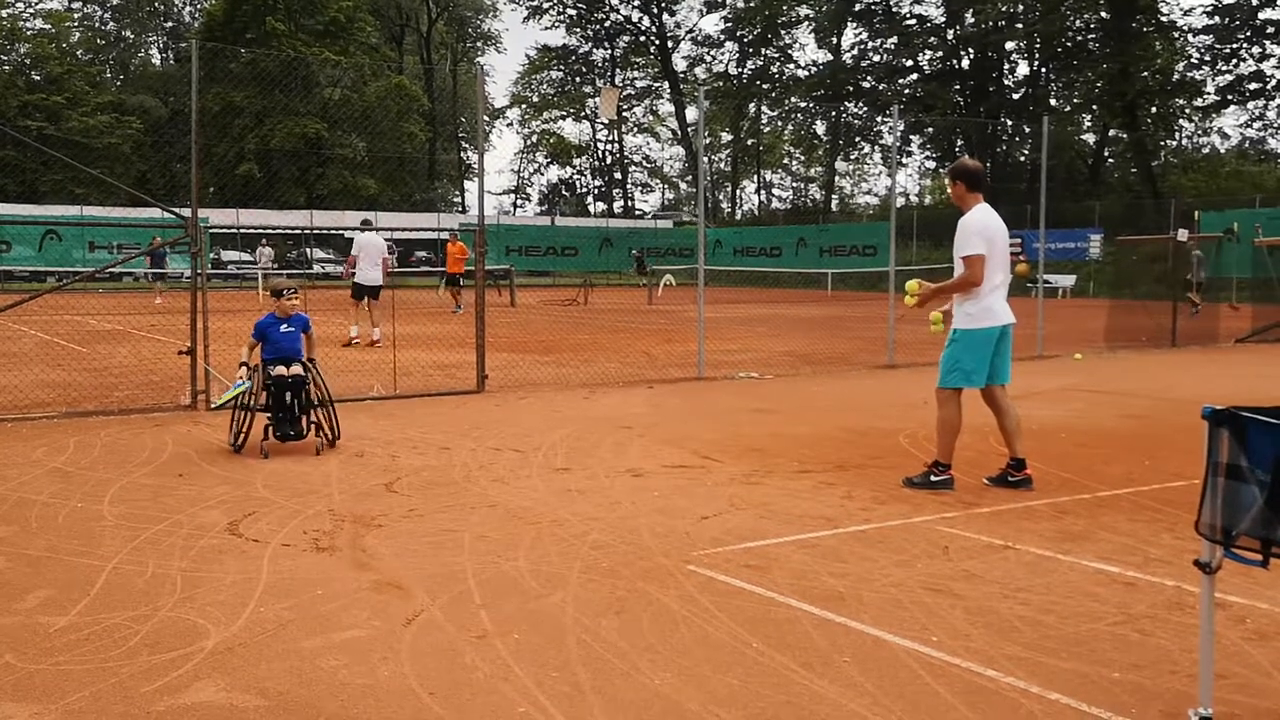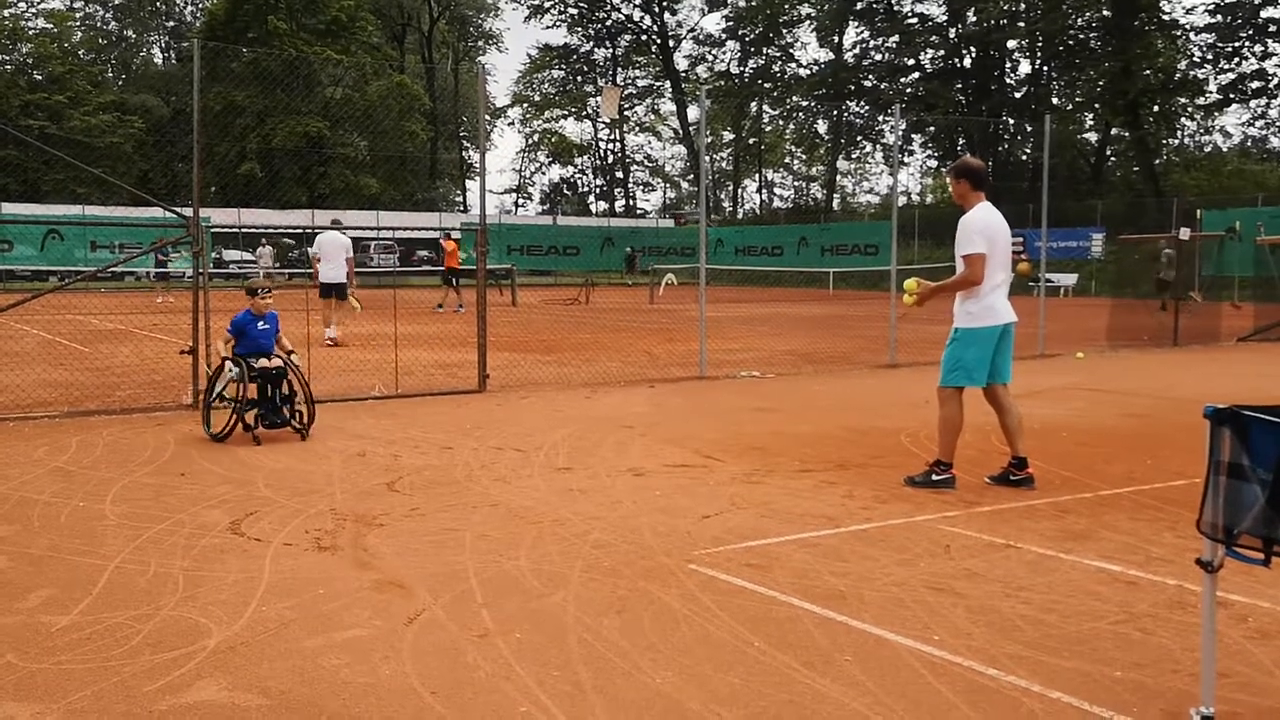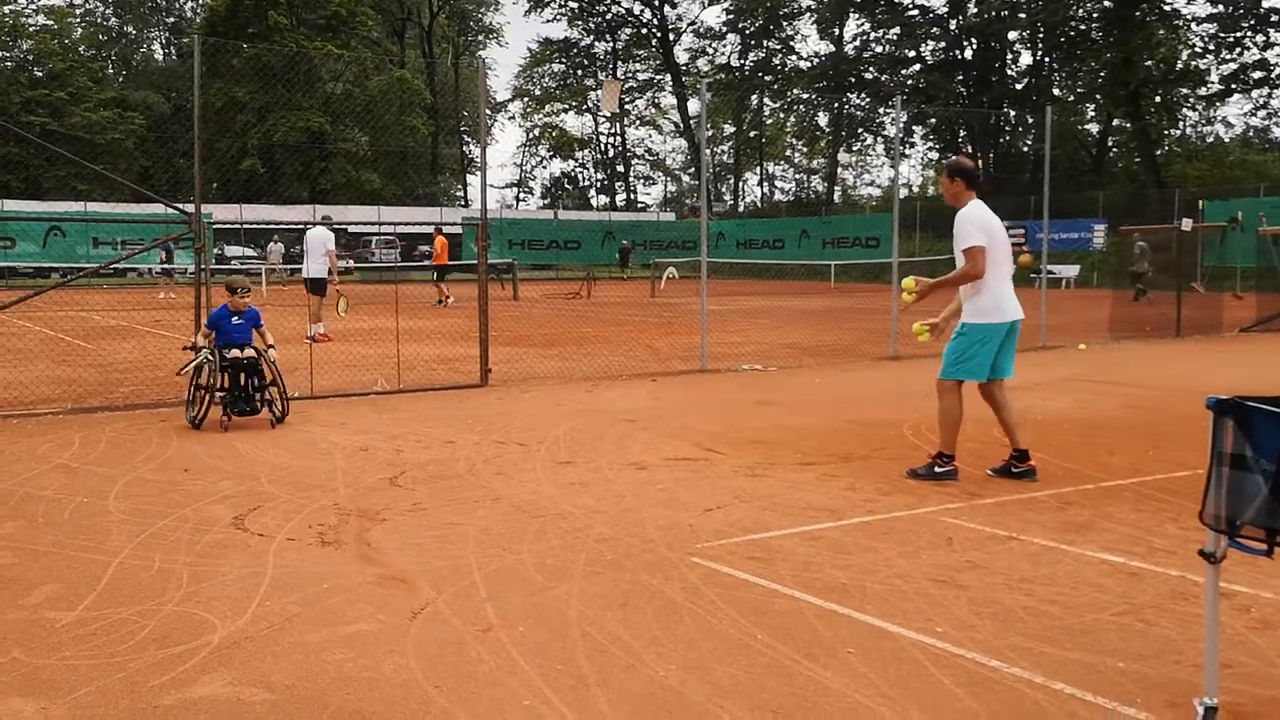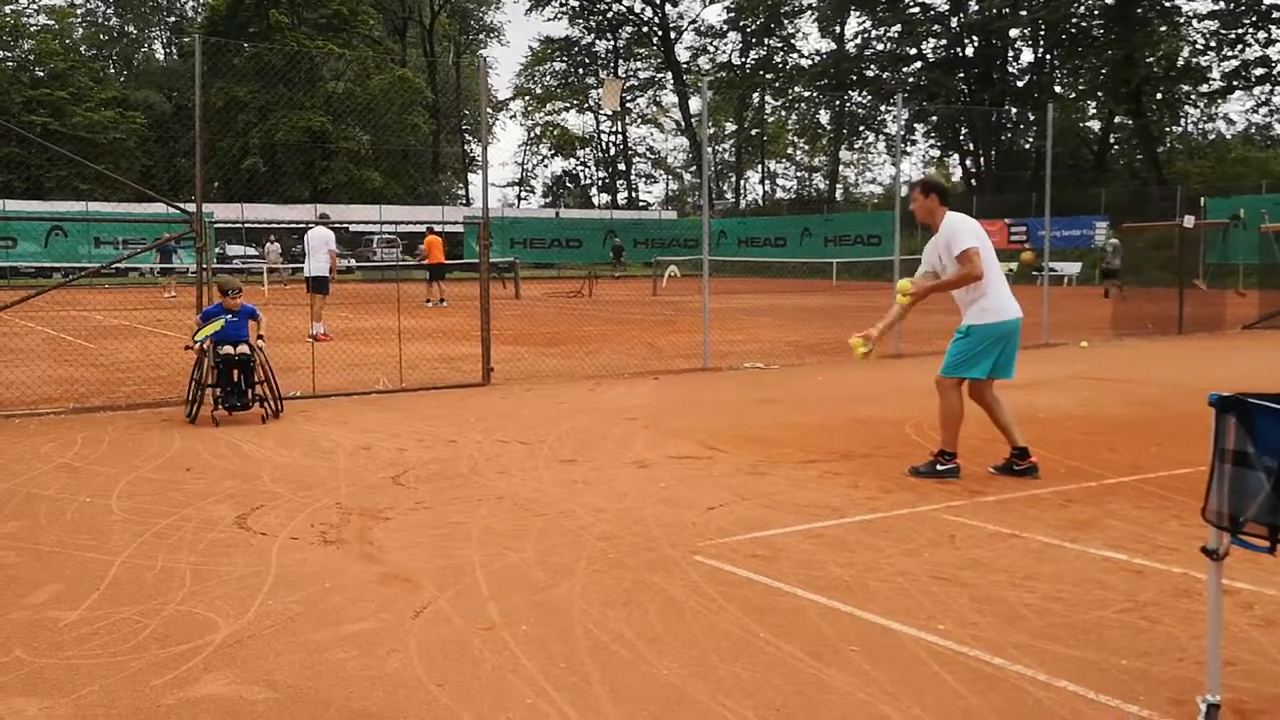
dt=0.5s
person 1, frame 1
left shoulder: (971, 221)
right shoulder: (993, 219)
left elbow: (974, 277)
left wrist: (935, 290)
right wrist: (954, 303)
left hip: (975, 323)
right hip: (998, 319)
left knee: (948, 392)
right knee: (995, 392)
left ankle: (941, 471)
right ankle: (1018, 469)
person 1, frame 2
left shoulder: (972, 220)
right shoulder: (997, 217)
left elbow: (973, 276)
left wrist: (933, 289)
left hip: (976, 321)
right hip: (1000, 317)
left knee: (949, 391)
right knee: (997, 391)
left ankle: (943, 470)
right ankle: (1019, 467)
person 1, frame 3
left shoulder: (968, 215)
right shoulder: (985, 215)
left elbow: (975, 270)
left wrist: (933, 285)
right wrist: (945, 317)
left hip: (984, 318)
right hip: (1005, 315)
left knee: (948, 383)
right knee: (993, 387)
left ankle: (945, 462)
right ankle: (1021, 460)
person 1, frame 4
left shoulder: (958, 227)
right shoulder: (934, 246)
left elbow: (975, 271)
right elbow: (913, 293)
left wrist: (931, 287)
right wrist: (881, 328)
left hip: (990, 319)
right hip: (1003, 319)
left knee: (947, 383)
right knee: (979, 389)
left ankle: (946, 460)
right ankle: (1022, 458)
